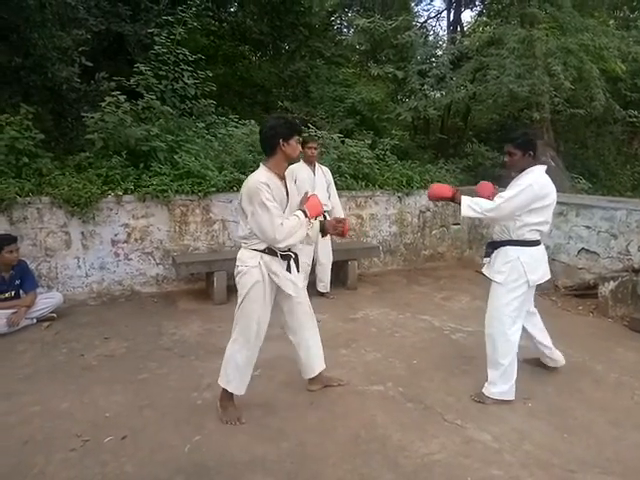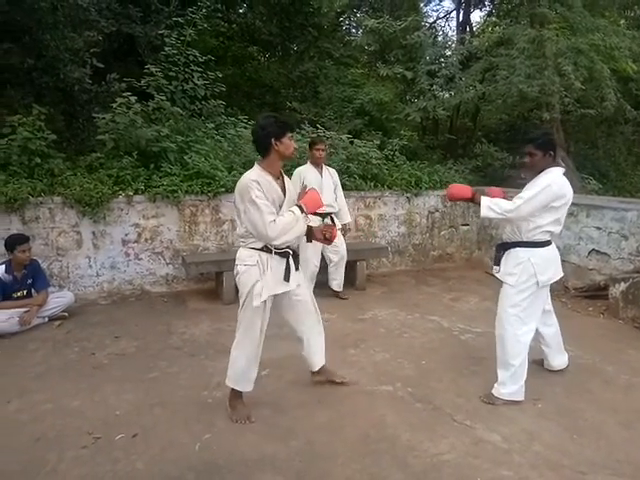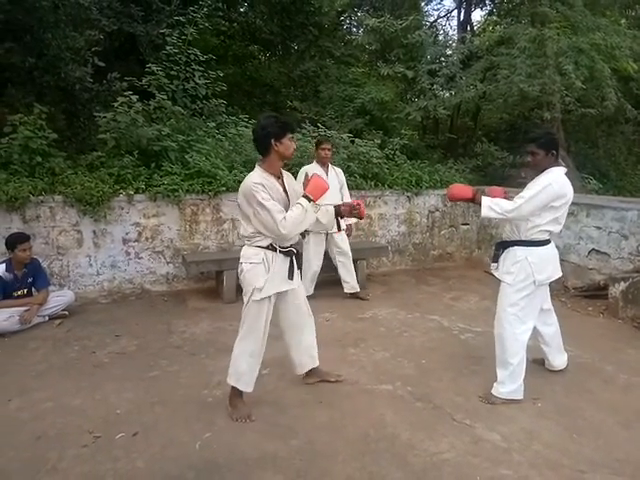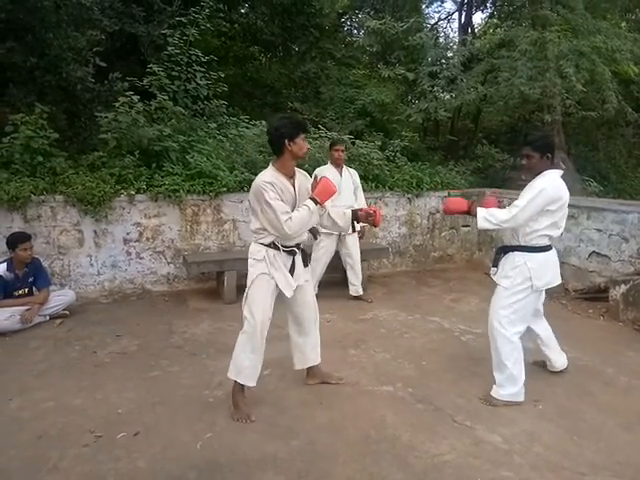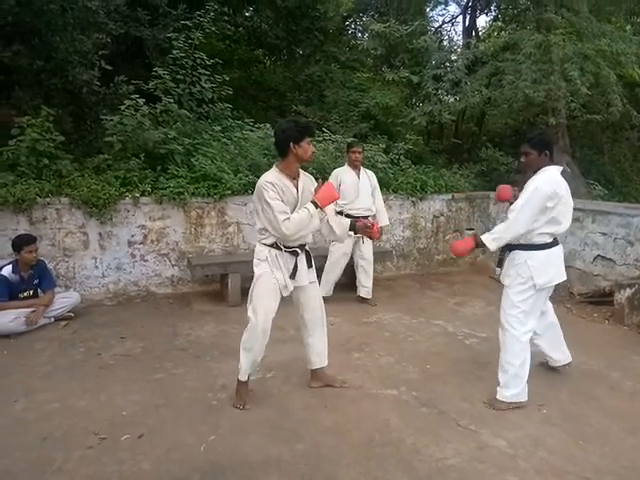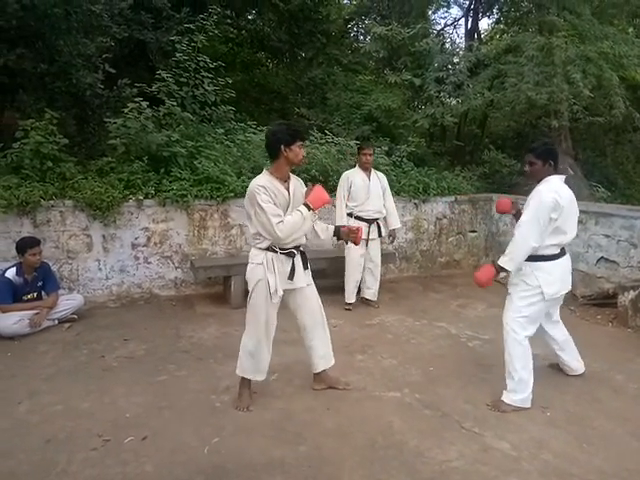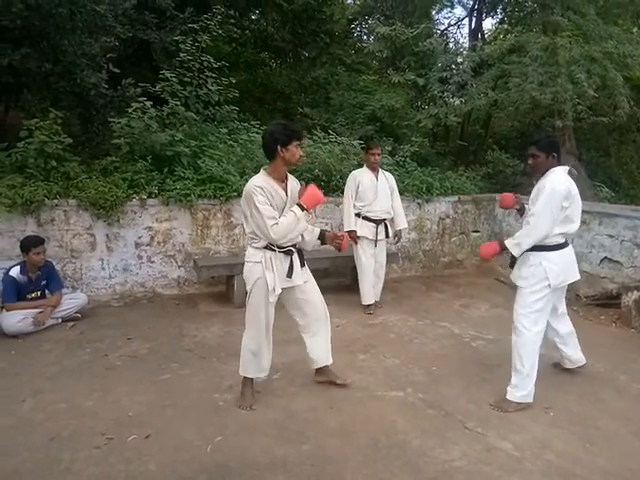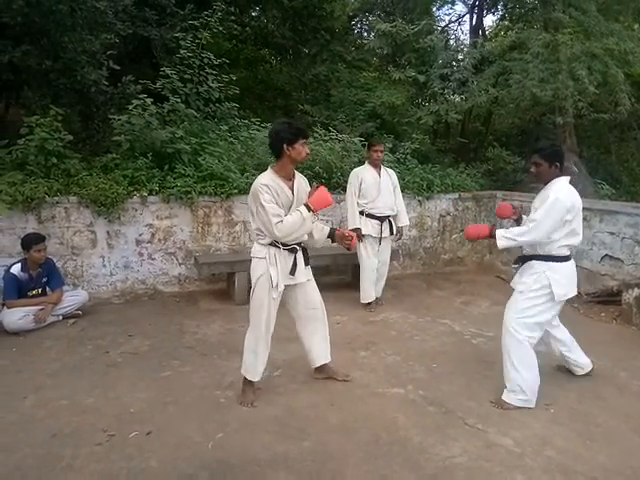
dt=0.2s
person 1, frame 1
left shoulder: (283, 181)
right shoulder: (258, 185)
right elbow: (276, 234)
left wrist: (323, 226)
right wrist: (306, 212)
left hip: (282, 264)
right hip: (258, 265)
left knee: (304, 320)
right knee: (248, 333)
left ankle: (315, 375)
right ankle: (226, 397)
person 1, frame 2
left shoulder: (283, 179)
right shoulder: (251, 183)
right elbow: (271, 231)
left wrist: (310, 231)
right wrist: (301, 208)
left hip: (284, 262)
right hip: (257, 264)
left knee: (308, 313)
right knee: (251, 332)
left ankle: (319, 368)
right ankle: (236, 396)
person 1, frame 3
left shoulder: (286, 178)
right shoulder: (254, 186)
left elbow: (301, 215)
right elbow: (285, 228)
left wrist: (338, 210)
right wrist: (309, 198)
left hip: (284, 260)
right hip: (261, 262)
left knee: (300, 318)
right knee: (254, 330)
left ankle: (310, 370)
right ankle: (236, 395)
person 1, frame 4
left shoulder: (302, 177)
right shoulder: (264, 184)
left elbow: (322, 214)
right elbow: (288, 227)
left wrist: (355, 216)
right wrist: (315, 199)
left hip: (293, 258)
right hip: (267, 259)
left knee: (307, 314)
right knee: (256, 324)
left ankle: (313, 370)
right ankle: (238, 391)
person 1, frame 5
left shoulder: (307, 181)
right shoulder: (268, 184)
left elbow: (324, 220)
right elbow: (286, 228)
left wrist: (354, 225)
right wrist: (315, 204)
left hip: (300, 258)
right hip: (272, 259)
left knee: (314, 314)
right knee: (260, 322)
left ankle: (317, 372)
right ankle: (243, 381)
person 1, frame 6
left shoulder: (297, 183)
right shoulder: (259, 188)
left elbow: (308, 225)
right elbow: (280, 232)
left wrist: (338, 231)
right wrist: (308, 207)
left hip: (295, 261)
right hip: (267, 263)
left knee: (313, 317)
right knee: (260, 326)
left ankle: (321, 374)
right ankle: (246, 383)
person 1, frame 7
left shoulder: (293, 183)
right shoulder: (256, 188)
right elbow: (275, 232)
left wrist: (323, 236)
right wrist: (302, 207)
left hip: (292, 260)
right hip: (264, 262)
left knee: (316, 311)
right knee: (259, 325)
left ankle: (322, 368)
right ankle: (248, 384)
person 1, frame 8
left shoulder: (301, 181)
right shoulder: (263, 186)
right elbow: (280, 230)
left wrist: (332, 234)
right wrist: (308, 207)
left hip: (297, 257)
right hip: (270, 259)
left knee: (314, 311)
right knee: (262, 322)
left ankle: (321, 365)
right ankle: (249, 382)
person 2, frame 1
left shoulder: (533, 183)
right shoulder: (531, 179)
left elbow: (497, 208)
right elbow: (510, 208)
left wrist: (456, 197)
right wrist: (495, 198)
left hip: (518, 259)
right hip: (519, 254)
left knee: (501, 321)
right knee: (523, 310)
left ankle: (499, 390)
right ankle: (550, 356)
person 2, frame 2
left shoulder: (552, 184)
right shoulder: (547, 179)
left elbow: (516, 210)
right elbow: (528, 211)
left wrist: (476, 199)
right wrist: (506, 201)
left hip: (528, 259)
right hip: (535, 255)
left knee: (512, 321)
right knee: (540, 311)
left ankle: (509, 390)
right ankle: (555, 360)
person 2, frame 3
left shoulder: (553, 183)
right shoulder: (549, 180)
left elbow: (517, 209)
right elbow: (526, 210)
left wrist: (478, 199)
right wrist: (505, 201)
left hip: (527, 258)
right hip: (535, 255)
left knee: (511, 320)
right knee: (540, 310)
left ankle: (508, 389)
right ankle: (556, 359)
person 2, frame 4
left shoulder: (546, 187)
right shoulder: (548, 184)
left elbow: (513, 218)
left wrist: (473, 210)
right wrist: (501, 209)
left hip: (527, 263)
right hip: (534, 259)
left knee: (503, 322)
right knee: (531, 313)
left ankle: (508, 391)
right ankle: (556, 360)
person 2, frame 5
left shoulder: (540, 182)
right shoulder: (556, 181)
left elbow: (517, 225)
left wrist: (482, 240)
right wrist: (518, 203)
left hip: (531, 260)
right hip: (544, 254)
left knee: (514, 322)
right knee: (539, 311)
left ankle: (512, 393)
right ankle: (558, 357)
person 2, frame 6
left shoulder: (544, 193)
right shoulder: (563, 191)
left elbow: (527, 237)
left wrist: (501, 265)
right wrist: (521, 216)
left hip: (538, 271)
right hip: (554, 264)
left knee: (516, 327)
right knee: (548, 318)
left ankle: (517, 397)
right ankle: (571, 364)
person 2, frame 7
left shoulder: (552, 184)
right shoulder: (562, 181)
left elbow: (538, 228)
left wrist: (507, 245)
right wrist: (524, 210)
left hip: (544, 261)
right hip: (556, 258)
left knee: (526, 322)
right knee: (554, 312)
left ankle: (520, 393)
right ankle: (572, 359)
person 2, frame 8
left shoulder: (559, 195)
right shoulder: (555, 191)
left elbow: (536, 233)
left wrist: (496, 234)
right wrist: (520, 220)
left hip: (545, 272)
right hip: (548, 268)
left knee: (517, 327)
right knee: (546, 322)
left ankle: (519, 395)
right ankle: (580, 364)
person 3, frame 1
left shoulder: (325, 171)
right shoulder: (293, 170)
left elbow: (333, 196)
left wrist: (337, 218)
left hip: (322, 219)
left knee: (325, 257)
right knee: (303, 258)
left ankle: (323, 288)
person 3, frame 2
left shoulder: (332, 173)
right shoulder: (301, 172)
left elbow: (339, 198)
left wrist: (344, 221)
left hip: (330, 220)
right hip: (311, 221)
left knee: (340, 253)
right knee: (310, 260)
left ankle: (336, 288)
person 3, frame 3
left shoulder: (338, 172)
right shoulder: (307, 171)
left elbow: (345, 197)
left wrist: (350, 221)
left hip: (336, 221)
left knee: (344, 254)
right knee: (312, 260)
left ankle: (353, 289)
right ankle: (304, 292)
person 3, frame 4
left shoulder: (352, 174)
right shoulder: (321, 172)
left elbow: (359, 199)
left knee: (353, 257)
right knee: (320, 258)
left ankle: (356, 291)
person 3, frame 5
left shoulder: (370, 175)
right shoulder: (338, 174)
left elbow: (377, 200)
left wrist: (381, 224)
left knee: (366, 260)
right knee: (337, 259)
left ankle: (364, 293)
right ankle: (322, 292)
person 3, frame 6
left shoulder: (380, 177)
right shoulder: (348, 176)
left elbow: (388, 202)
right elbow: (341, 202)
left wrist: (393, 226)
left hip: (375, 226)
right hip: (356, 225)
left knee: (373, 263)
right knee: (354, 263)
left ankle: (369, 295)
right ankle: (349, 299)
person 3, frame 7
left shoulder: (388, 177)
right shoulder: (356, 176)
left elbow: (395, 202)
right elbow: (348, 202)
left wrist: (399, 226)
right wrist: (350, 228)
left hip: (382, 226)
right hip: (363, 226)
left knee: (379, 264)
right knee: (366, 264)
left ankle: (374, 296)
right ankle: (367, 301)
person 3, frame 8
left shoulder: (390, 174)
right shoulder: (358, 173)
left elbow: (397, 199)
right elbow: (352, 200)
left wrist: (400, 224)
right wrist: (355, 226)
left hip: (386, 224)
right hip: (367, 223)
left knee: (383, 262)
right knee: (369, 262)
left ankle: (376, 294)
right ankle: (368, 298)
